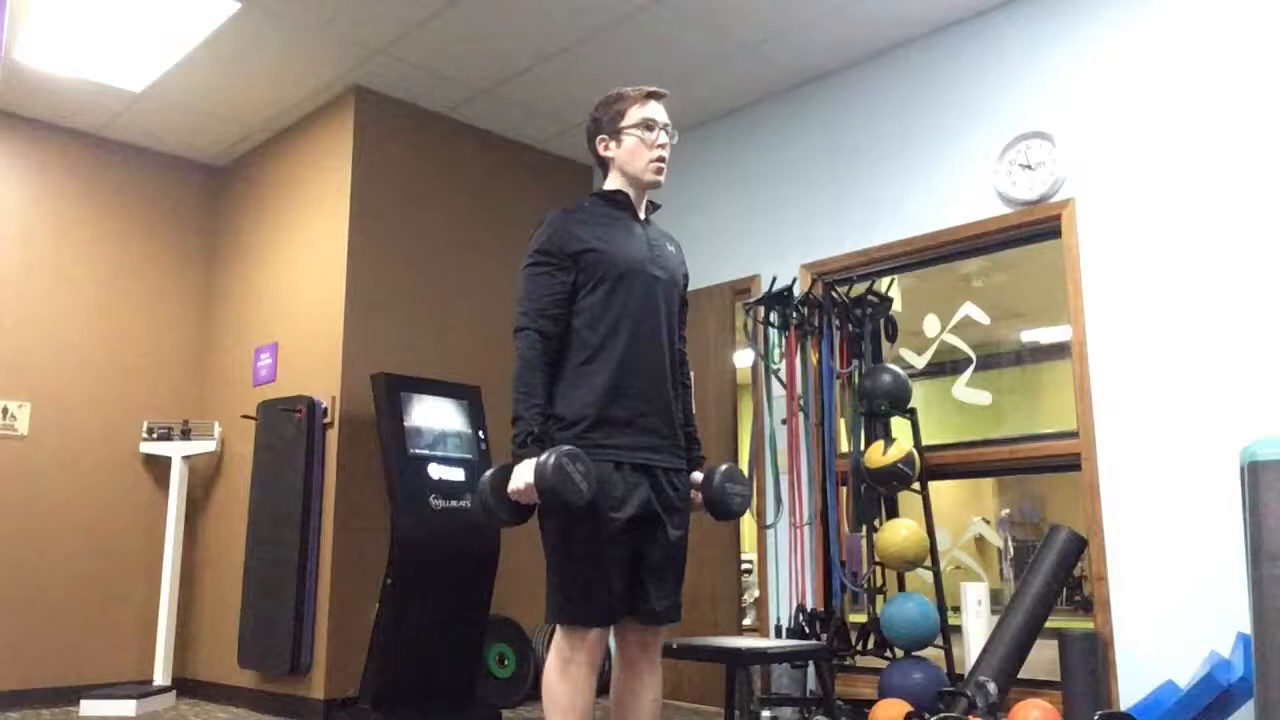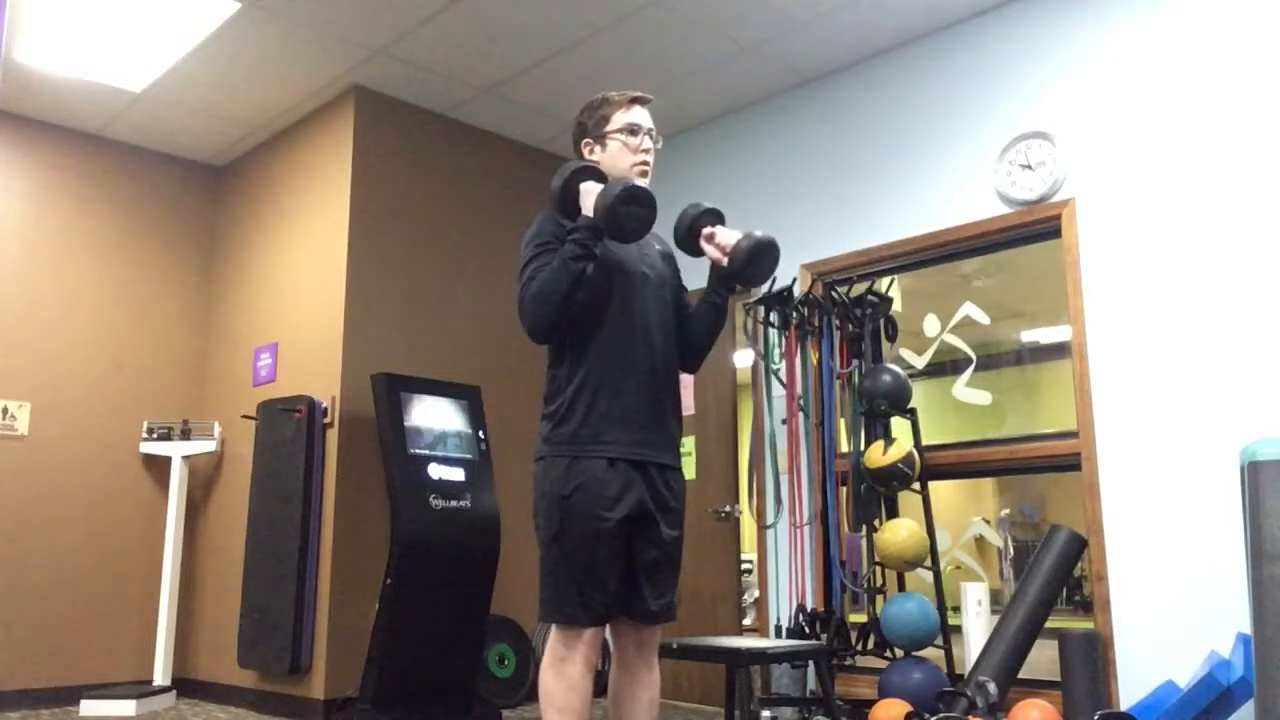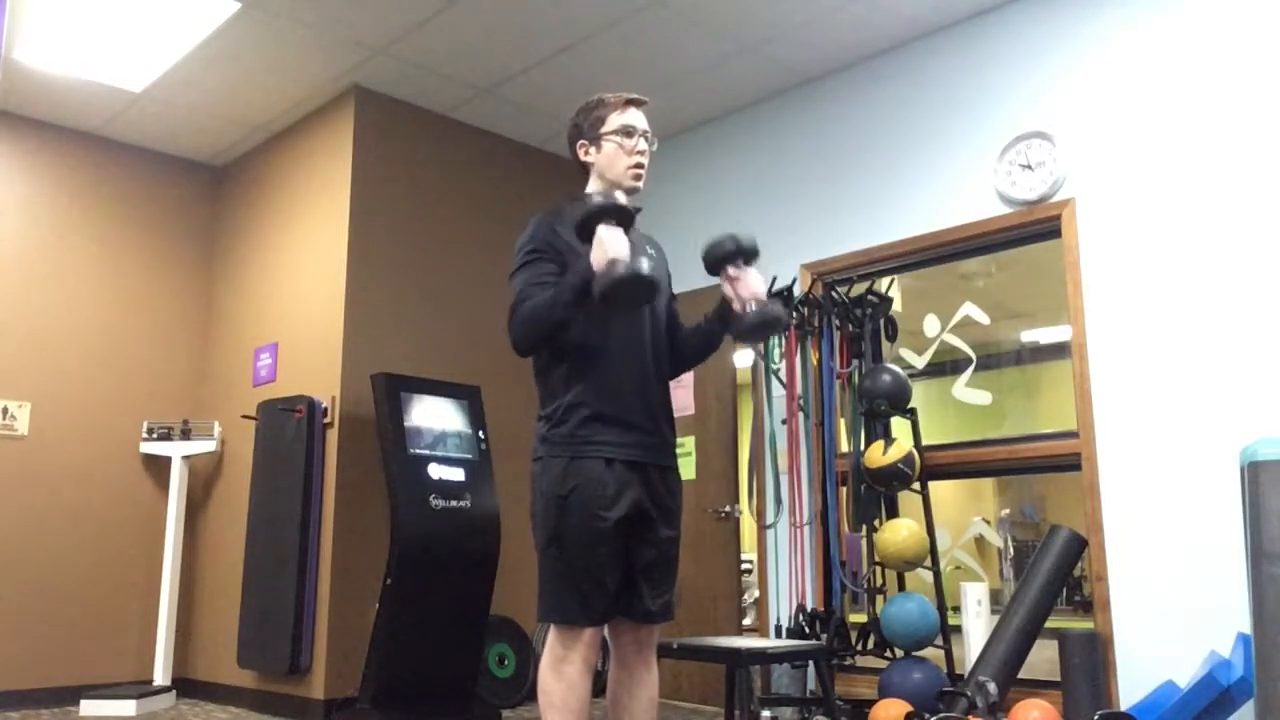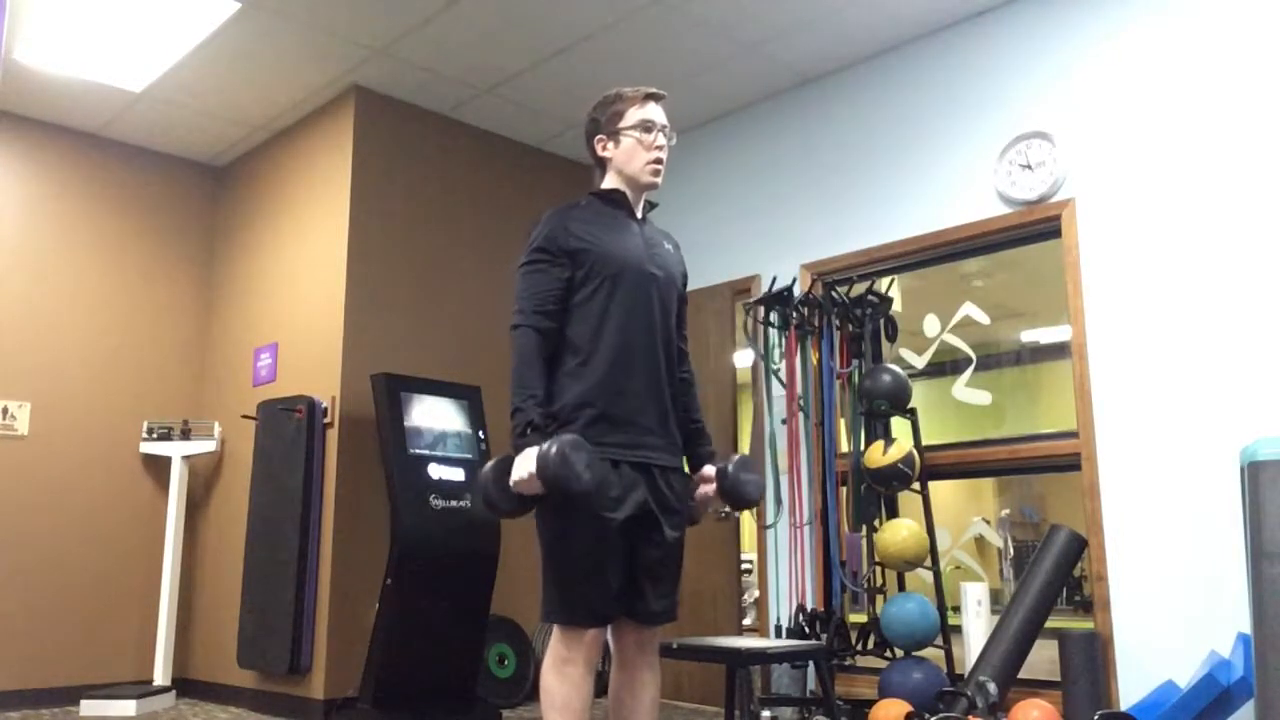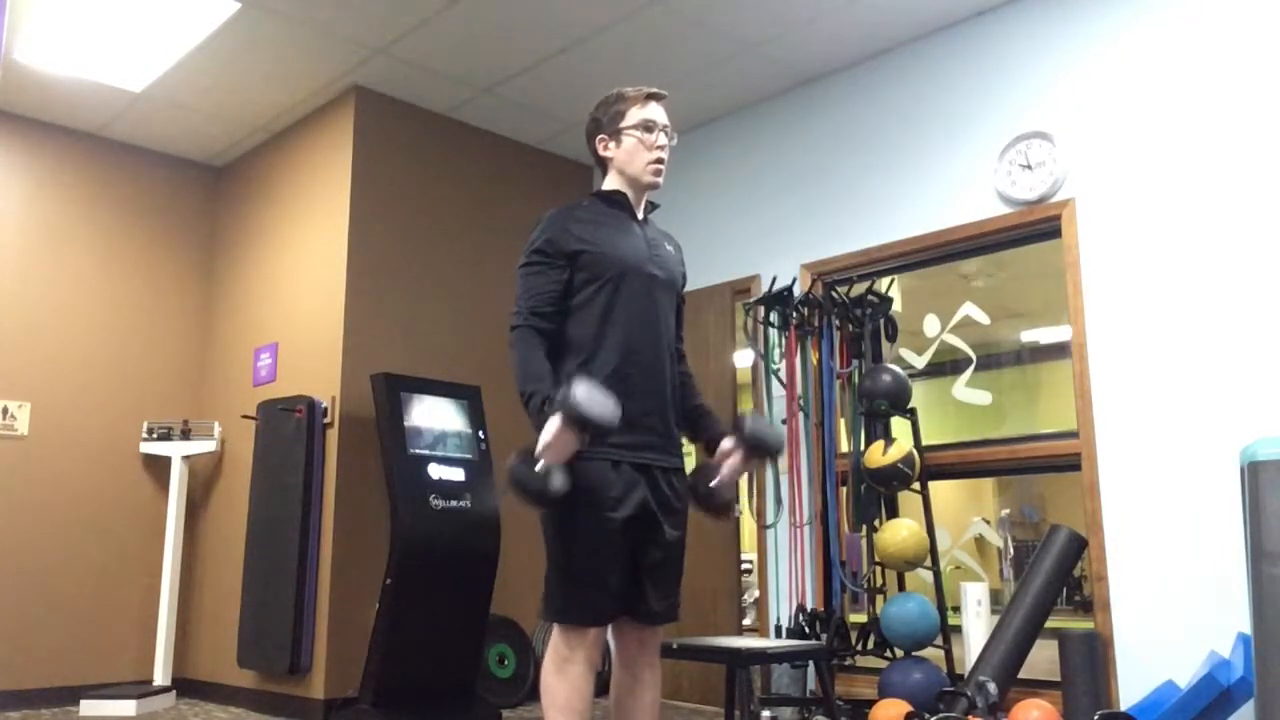
dt=1s
person 1, frame 1
left shoulder: (668, 247)
right shoulder: (569, 229)
right elbow: (533, 341)
left wrist: (694, 458)
right wrist: (528, 447)
left hip: (660, 467)
right hip: (589, 462)
left knee: (646, 633)
right knee: (581, 630)
person 1, frame 2
left shoulder: (658, 247)
right shoulder: (559, 224)
left elbow: (688, 351)
right elbow: (537, 316)
left wrist: (722, 276)
right wrist: (586, 231)
left hip: (655, 461)
right hip: (584, 458)
left knee: (643, 632)
right knee: (578, 630)
person 1, frame 3
left shoulder: (651, 249)
right shoulder: (554, 229)
right elbow: (524, 329)
left wrist: (725, 313)
right wrist: (589, 274)
left hip: (651, 461)
right hip: (580, 458)
left knee: (640, 631)
right knee: (576, 630)
person 1, frame 4
left shoulder: (667, 248)
right shoulder: (566, 228)
right elbow: (530, 335)
left wrist: (702, 454)
right wrist: (529, 437)
left hip: (658, 465)
right hip: (586, 462)
left knee: (642, 633)
right knee: (579, 630)
person 1, frame 5
left shoulder: (667, 246)
right shoulder: (567, 228)
right elbow: (527, 332)
left wrist: (714, 436)
right wrist: (547, 409)
left hip: (659, 465)
right hip: (590, 459)
left knee: (645, 632)
right knee: (579, 628)
